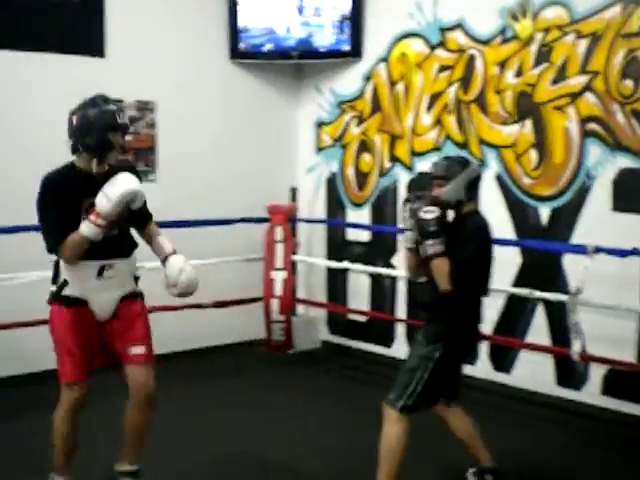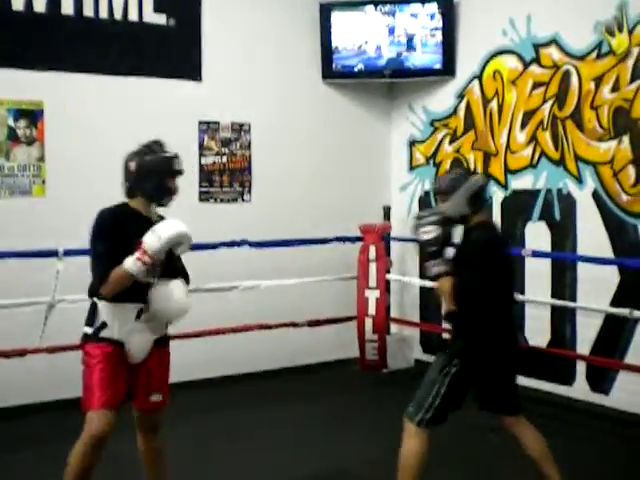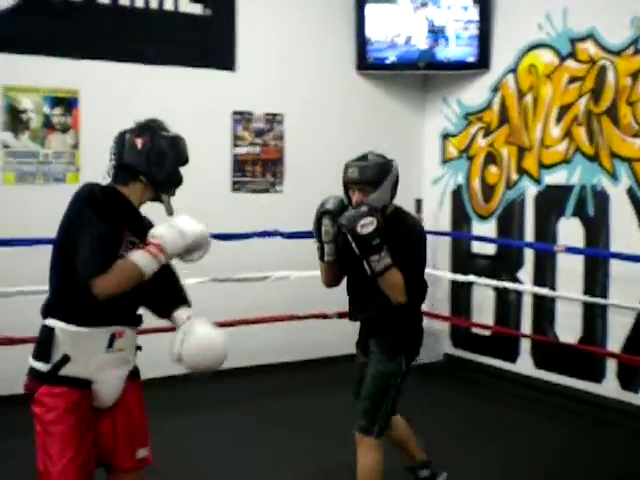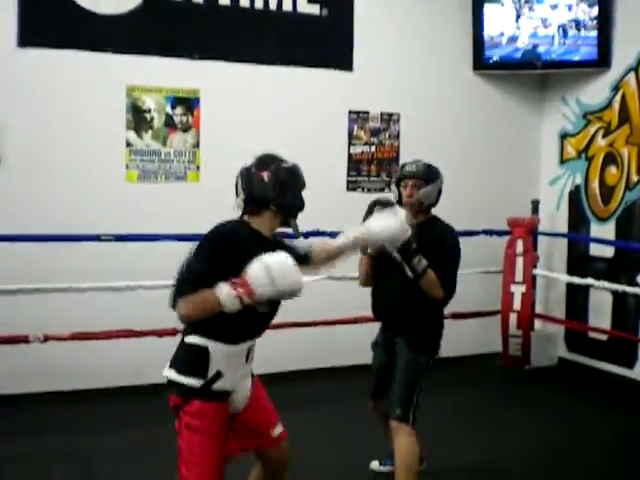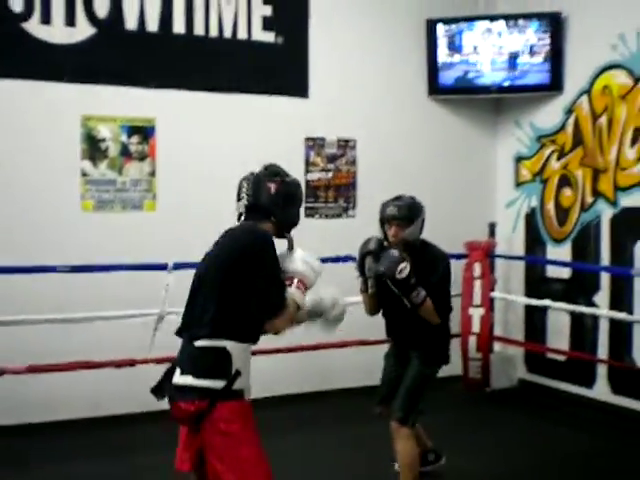
dt=1s
person 1, frame 1
left shoulder: (123, 177)
right shoulder: (57, 184)
left elbow: (143, 222)
right elbow: (67, 252)
left wrist: (171, 256)
right wrist: (103, 212)
left hip: (122, 294)
right hip: (75, 299)
left knee: (144, 387)
right knee: (73, 395)
person 1, frame 2
left shoulder: (164, 226)
right shoulder: (110, 220)
left elbow: (178, 276)
right elbow: (107, 288)
left wrist: (174, 290)
right wrist: (149, 249)
left hip: (151, 336)
right hip: (108, 335)
left knee: (149, 423)
right knee: (98, 428)
person 1, frame 3
left shoulder: (142, 226)
right shoulder: (92, 200)
left elbow: (165, 295)
right elbow: (102, 285)
left wrist: (192, 327)
right wrist: (160, 246)
left hip: (117, 371)
right hip: (65, 374)
person 1, frame 4
left shoulder: (269, 244)
right shoulder: (225, 239)
left elbow: (307, 257)
right elbow: (186, 307)
left wrist: (362, 237)
right wrist: (248, 285)
left hip: (236, 375)
right hip: (200, 382)
person 1, frame 5
left shoulder: (231, 242)
right shoulder: (256, 241)
right elbow: (272, 320)
left wrist: (314, 307)
right wrist: (299, 283)
left hip: (198, 379)
right hip: (215, 384)
person 2, frame 1
left shoulder: (473, 228)
right shoulder: (456, 224)
left elbow: (447, 283)
right elbow: (415, 271)
left wrist: (431, 235)
right wrist: (415, 227)
left hip: (447, 332)
right hip: (446, 328)
left knee: (394, 410)
right knee: (442, 403)
person 2, frame 2
left shoulder: (479, 242)
right shoulder: (489, 237)
left elbow: (453, 302)
right elbow: (460, 285)
left wrist: (433, 254)
right wrist: (441, 246)
left hip: (470, 345)
right hip: (497, 342)
left knee: (414, 424)
right knee: (512, 418)
person 2, frame 3
left shoulder: (407, 229)
right shoulder: (356, 223)
left elbow: (402, 295)
right elbow: (331, 280)
left wrist: (374, 247)
right wrist: (327, 238)
left hip: (396, 337)
right hip: (370, 332)
left knee: (366, 432)
right knee: (379, 411)
person 2, frame 4
left shoulder: (443, 235)
left elbow: (440, 293)
right elbow: (365, 278)
left wrist: (411, 253)
left hip: (418, 334)
right hip: (388, 330)
left knee: (400, 419)
right knee: (380, 402)
person 2, frame 5
left shoulder: (434, 259)
right shoulder: (384, 256)
left elbow: (437, 317)
right elbow: (372, 309)
left wrist: (408, 285)
right wrist: (368, 273)
left hip: (428, 347)
right hip: (400, 343)
left knee: (399, 423)
right knee: (388, 407)
right ankle: (427, 452)
